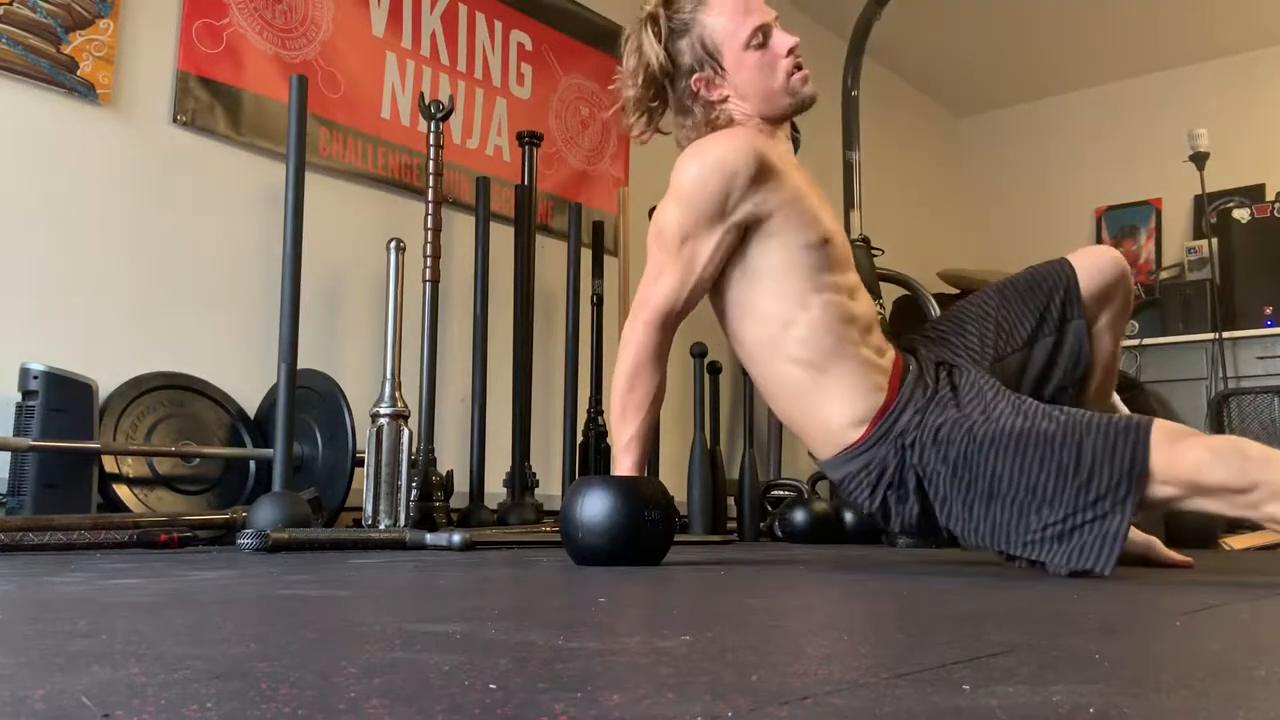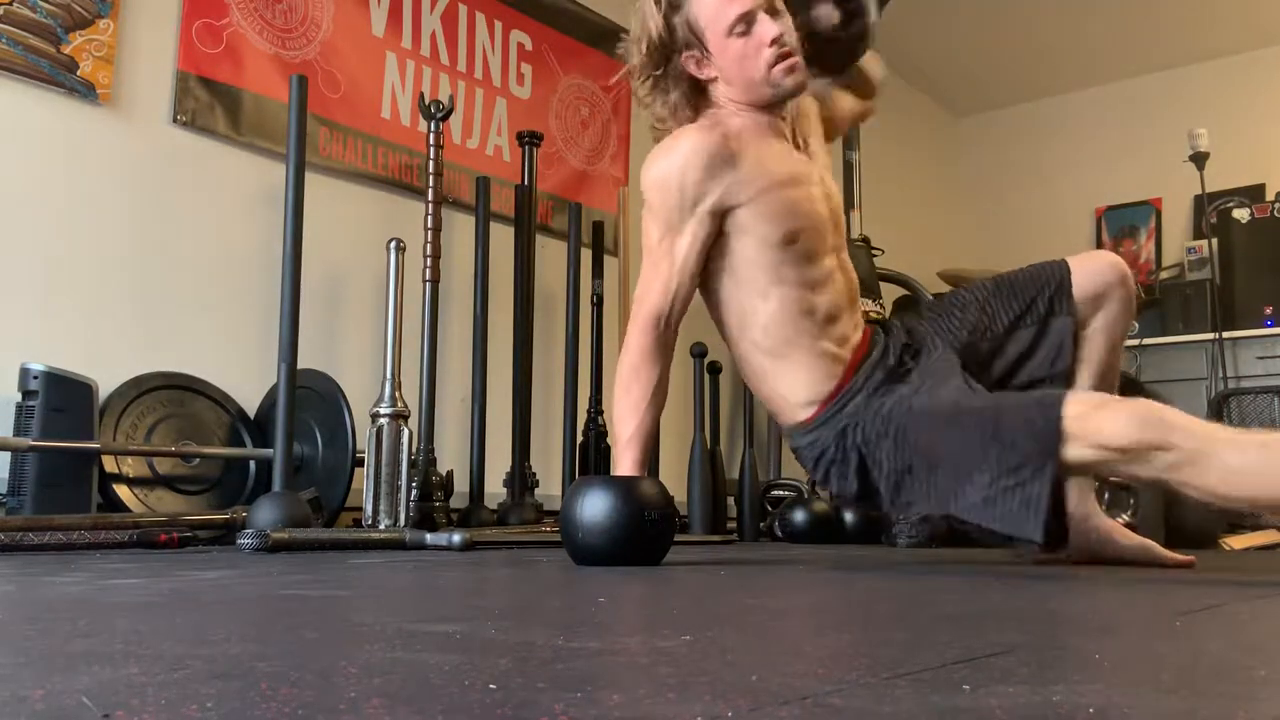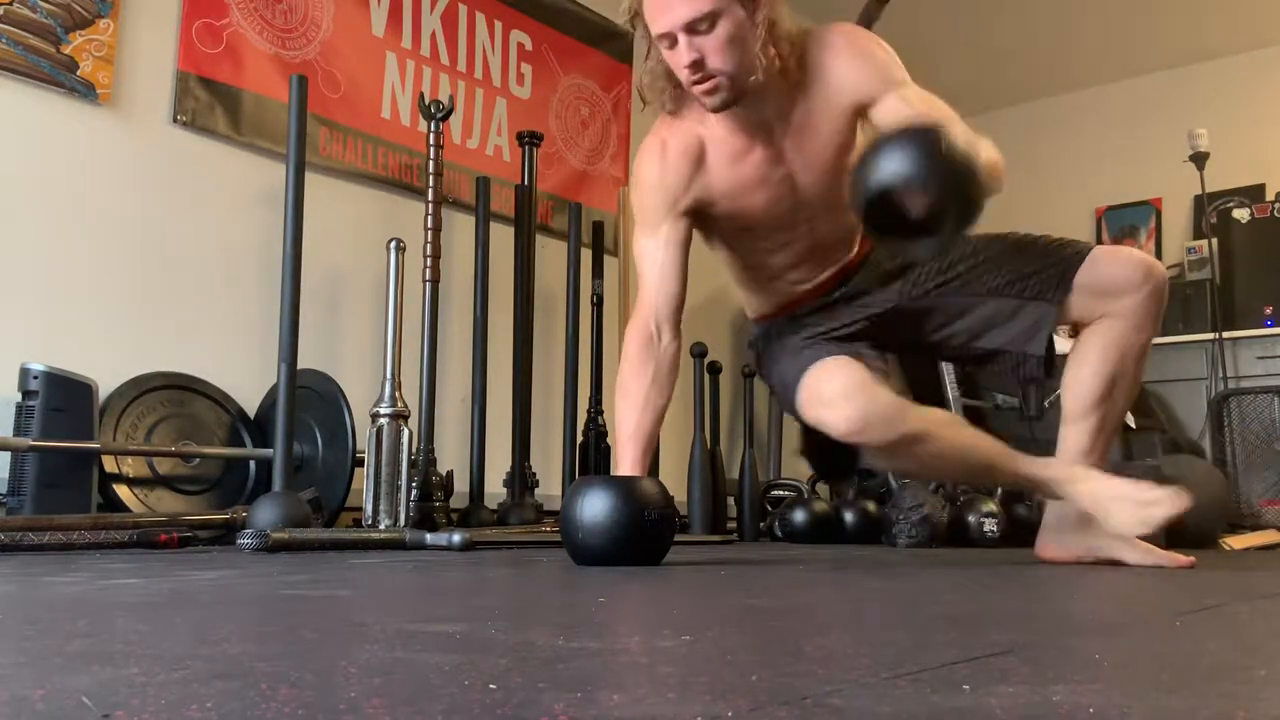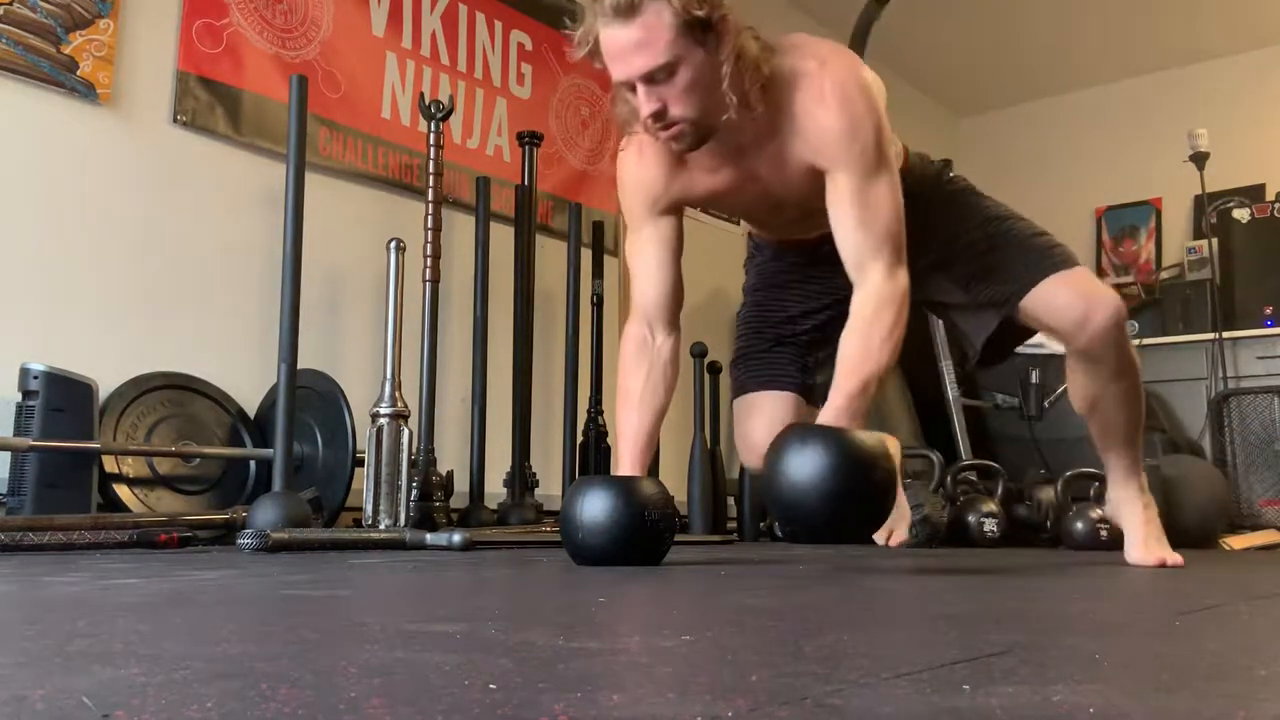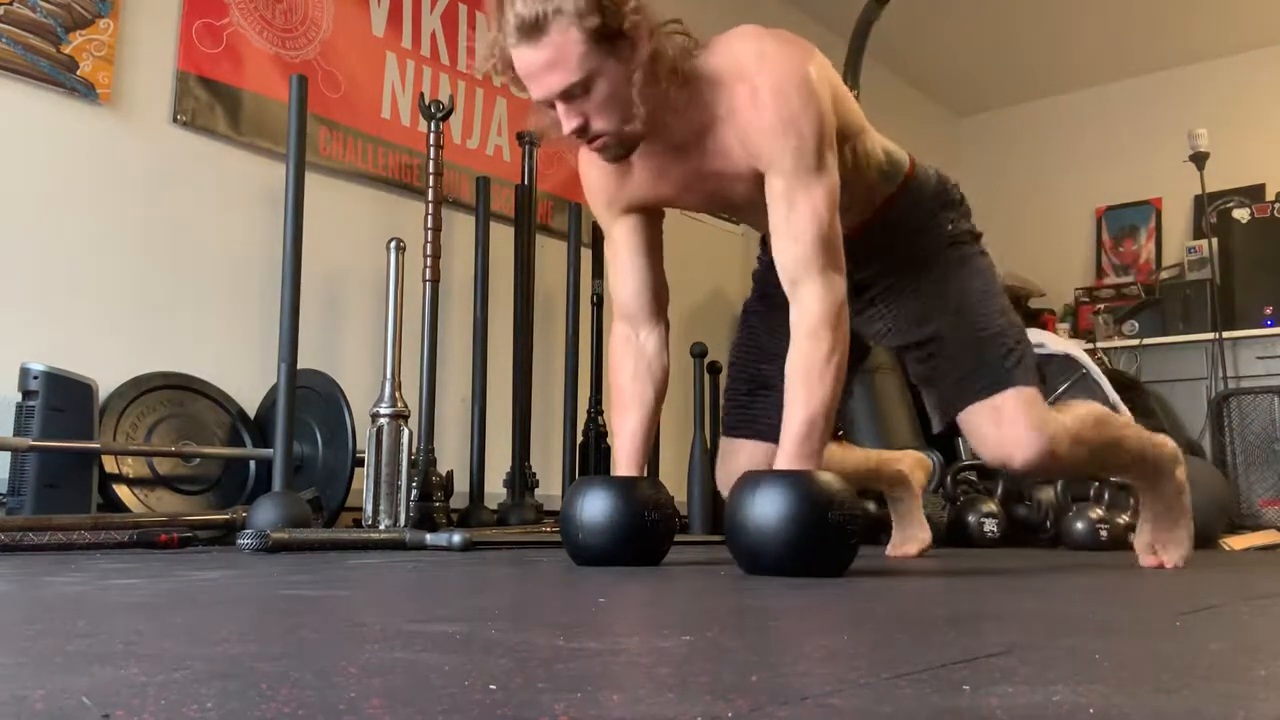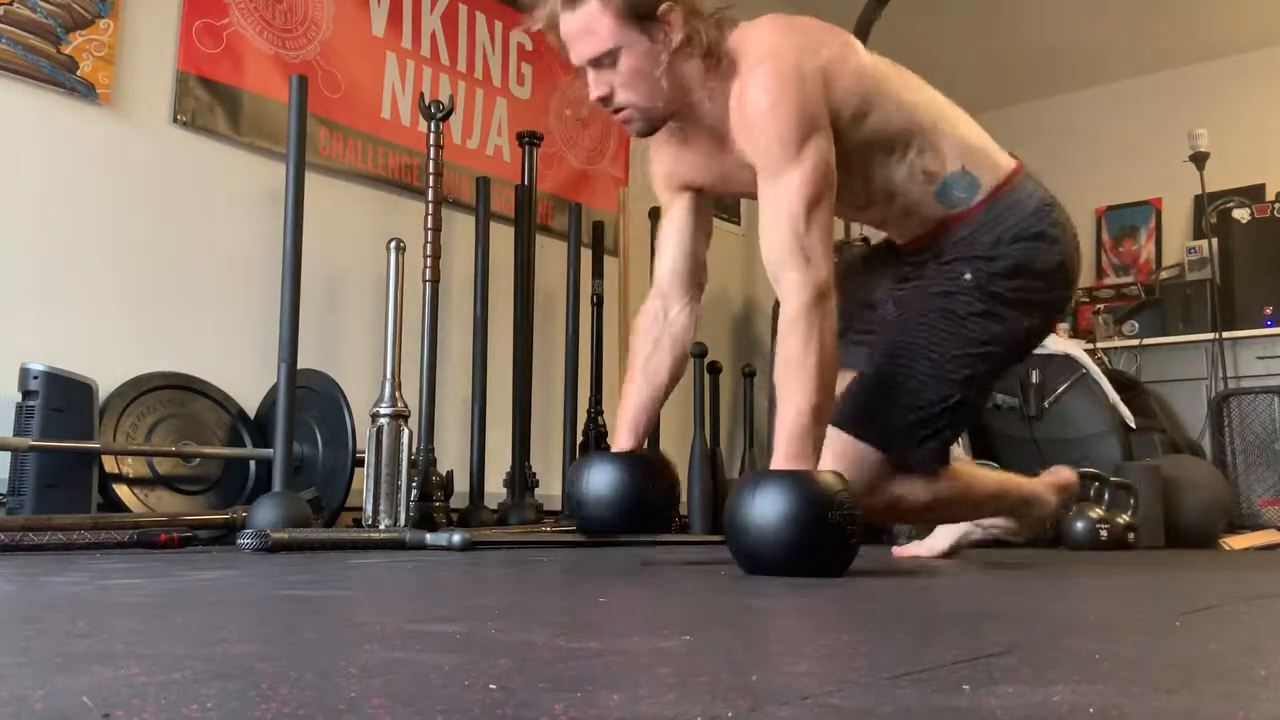
dt=0.4s
person 1, frame 1
left shoulder: (761, 158)
right shoulder: (726, 161)
right elbow: (650, 320)
right wrist: (626, 485)
left hip: (917, 378)
right hip: (904, 446)
left knee: (1103, 272)
right knee: (1210, 468)
left ankle: (1085, 512)
person 1, frame 2
left shoulder: (795, 110)
right shoulder: (696, 155)
left elbow: (861, 92)
right elbow: (652, 322)
right wrist: (626, 483)
left hip: (895, 353)
right hip: (856, 422)
left knee: (1103, 279)
right knee: (1126, 430)
left ankle: (1071, 513)
person 1, frame 3
left shoulder: (838, 57)
right shoulder: (671, 158)
left elbow: (981, 159)
right elbow: (653, 328)
left wrist: (951, 160)
left hip: (891, 265)
right hip: (796, 320)
left knee: (1134, 279)
right knee: (852, 412)
left ankle: (1066, 521)
right ankle: (1053, 482)
person 1, frame 4
left shoulder: (827, 91)
right shoulder: (647, 160)
left elbow: (882, 280)
right elbow: (651, 328)
left wrist: (836, 423)
left hip: (912, 202)
right hip: (790, 249)
left knee: (1093, 316)
right knee: (765, 451)
left ankle: (1129, 497)
person 1, frame 5
left shoulder: (767, 85)
right shoulder: (607, 166)
left elbow: (817, 297)
right elbow: (637, 328)
left wrist: (795, 475)
right wrist: (627, 485)
left hip: (908, 227)
right hip: (793, 257)
left knee: (1021, 445)
right knee: (744, 482)
left ankle: (1153, 463)
right ankle: (901, 477)
person 1, frame 6
left shoulder: (771, 80)
right shoulder: (676, 145)
left elbow: (806, 290)
right elbow: (672, 305)
left wrist: (792, 475)
right wrist: (622, 448)
left hip: (1006, 242)
right hip: (959, 233)
left knee: (834, 477)
right knee: (813, 358)
left ankle: (1030, 497)
right ankle: (959, 496)
